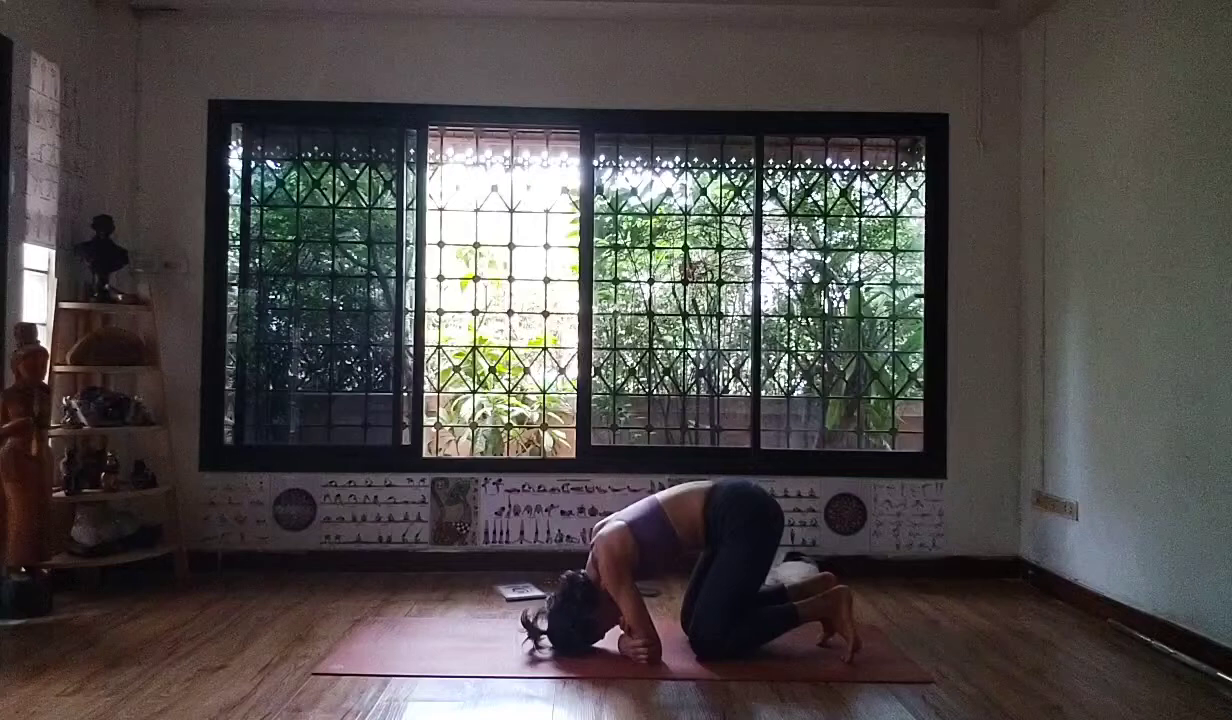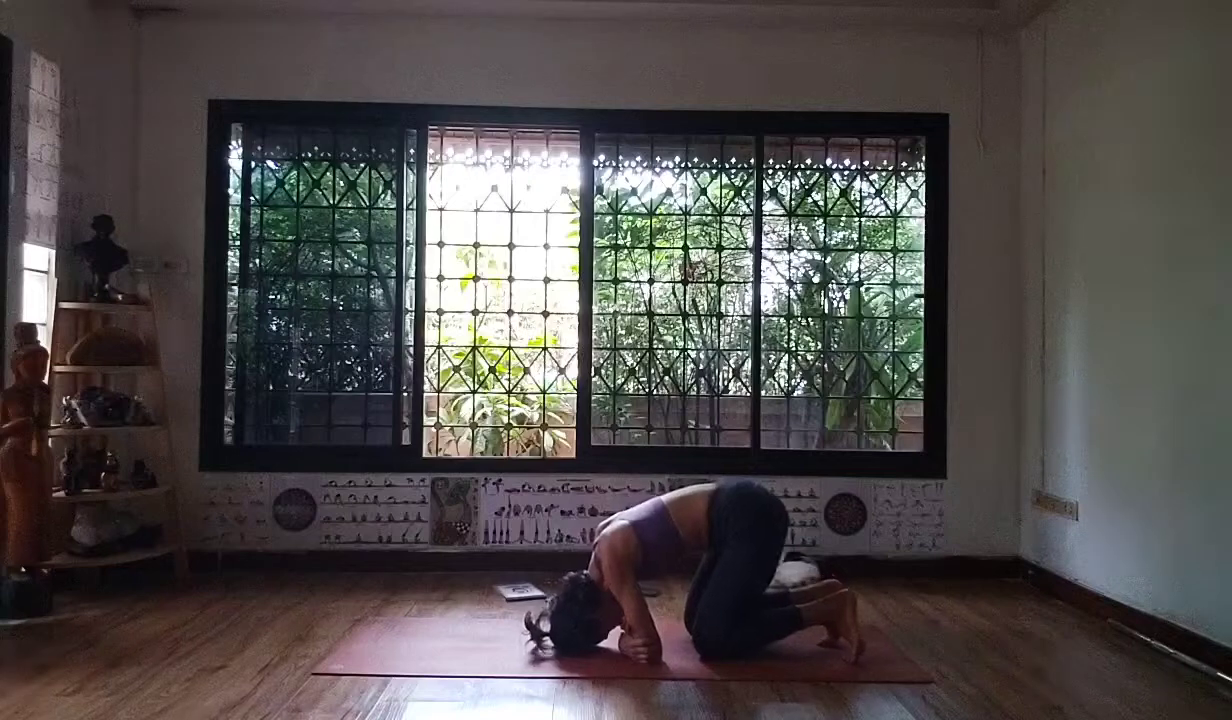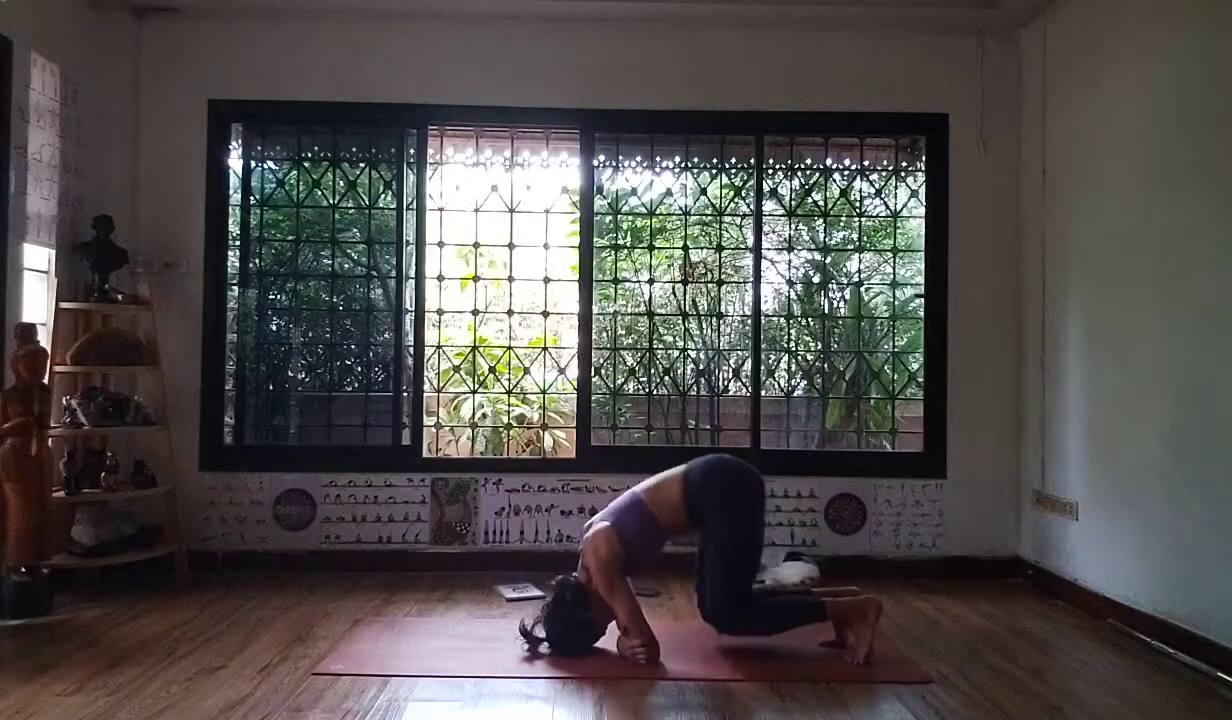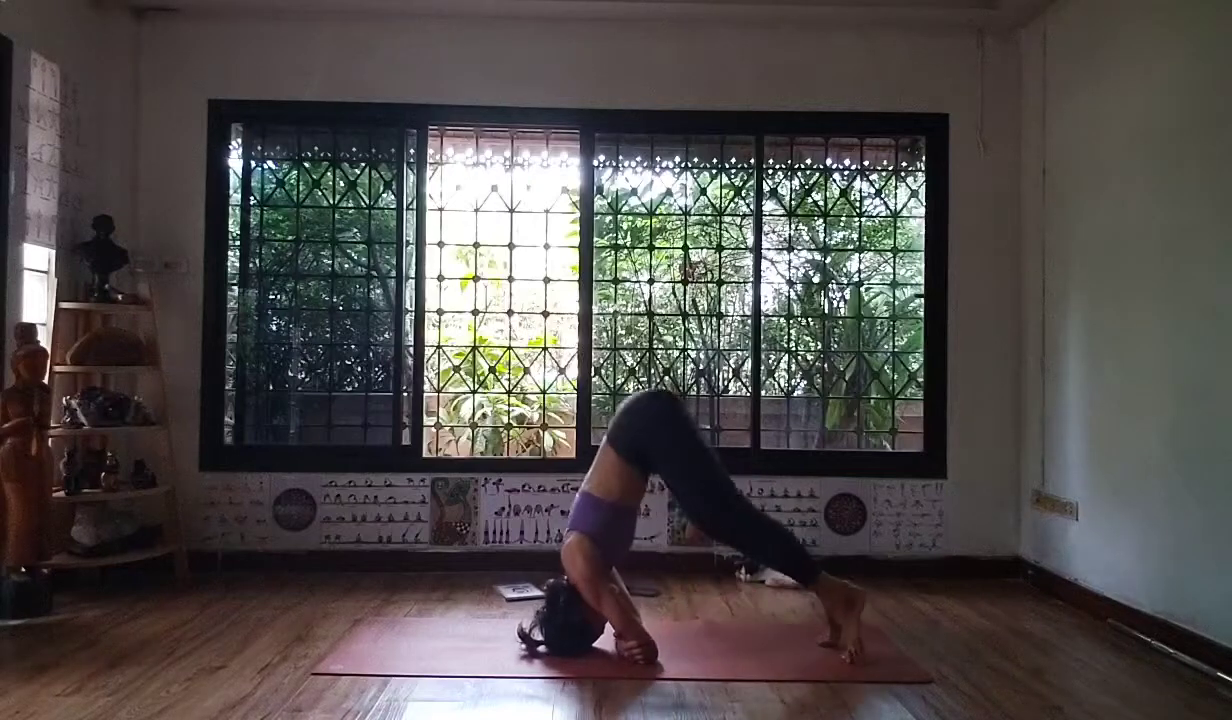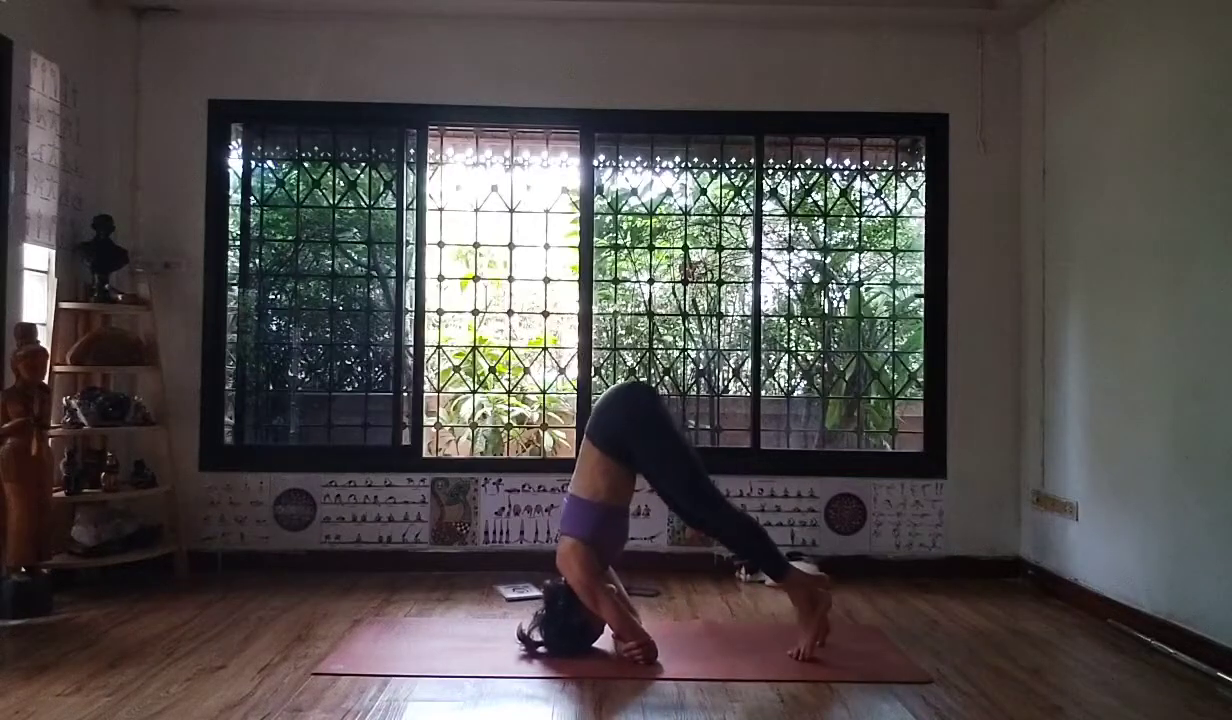
dt=0.4s
person 1, frame 1
left shoulder: (609, 556)
right shoulder: (605, 544)
left elbow: (650, 648)
right elbow: (639, 625)
left wrist: (628, 643)
right wrist: (629, 637)
left hip: (747, 517)
right hip: (736, 511)
left knee: (709, 640)
right knee: (696, 620)
left ankle: (826, 604)
right ankle: (814, 589)
person 1, frame 2
left shoulder: (613, 554)
right shoulder: (609, 543)
left elbow: (650, 646)
right elbow: (638, 622)
left wrist: (628, 643)
right wrist: (629, 637)
left hip: (751, 518)
right hip: (740, 513)
left knee: (713, 640)
right knee: (699, 620)
left ankle: (831, 608)
right ankle: (821, 595)
person 1, frame 3
left shoulder: (599, 555)
right shoulder: (597, 547)
left elbow: (647, 647)
right elbow: (631, 617)
left wrist: (628, 643)
right wrist: (627, 639)
left hip: (727, 488)
right hip: (718, 484)
left knee: (727, 614)
right knee: (715, 608)
left ankle: (855, 610)
right ankle: (840, 600)
person 1, frame 4
left shoulder: (581, 562)
right shoulder: (582, 557)
left wrist: (630, 641)
right wrist: (627, 639)
left hip: (650, 423)
right hip: (646, 426)
left knee: (728, 516)
right knee: (719, 521)
left ankle: (837, 596)
right ankle: (830, 595)
person 1, frame 5
left shoulder: (576, 563)
right shoulder: (579, 559)
right hip: (623, 419)
left knee: (706, 509)
right knee: (700, 512)
left ankle: (801, 593)
right ankle: (802, 584)
